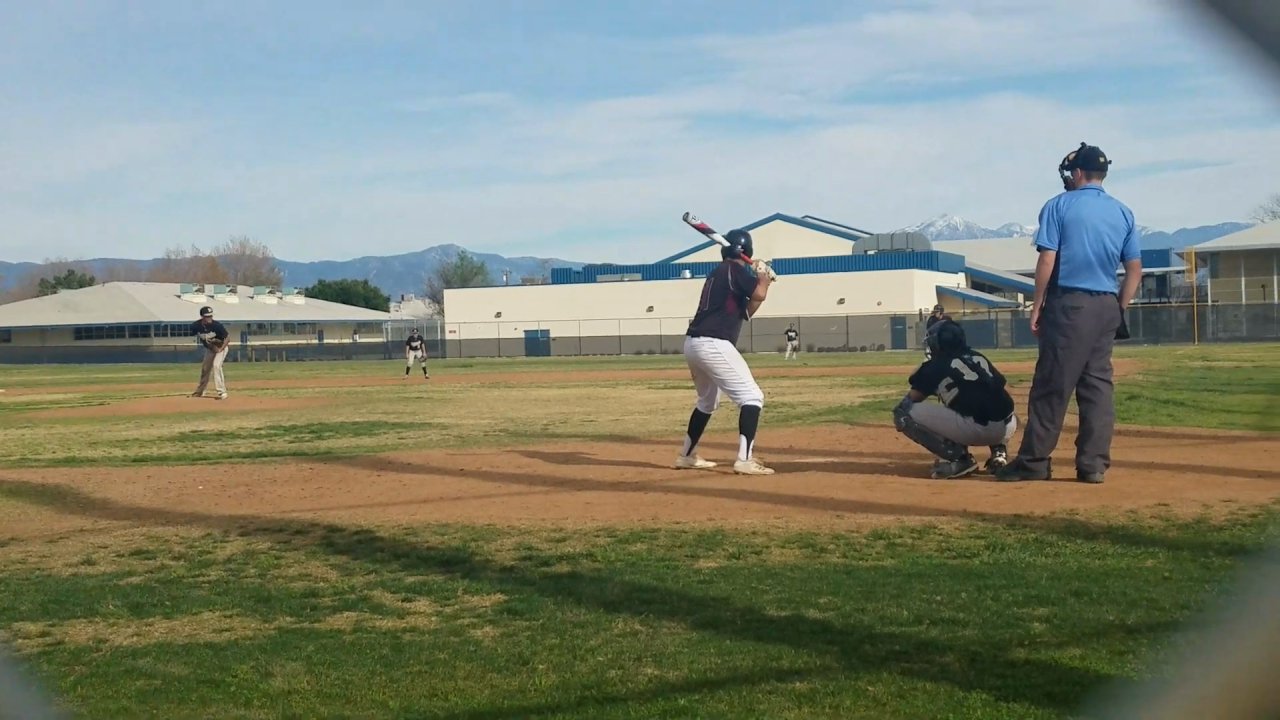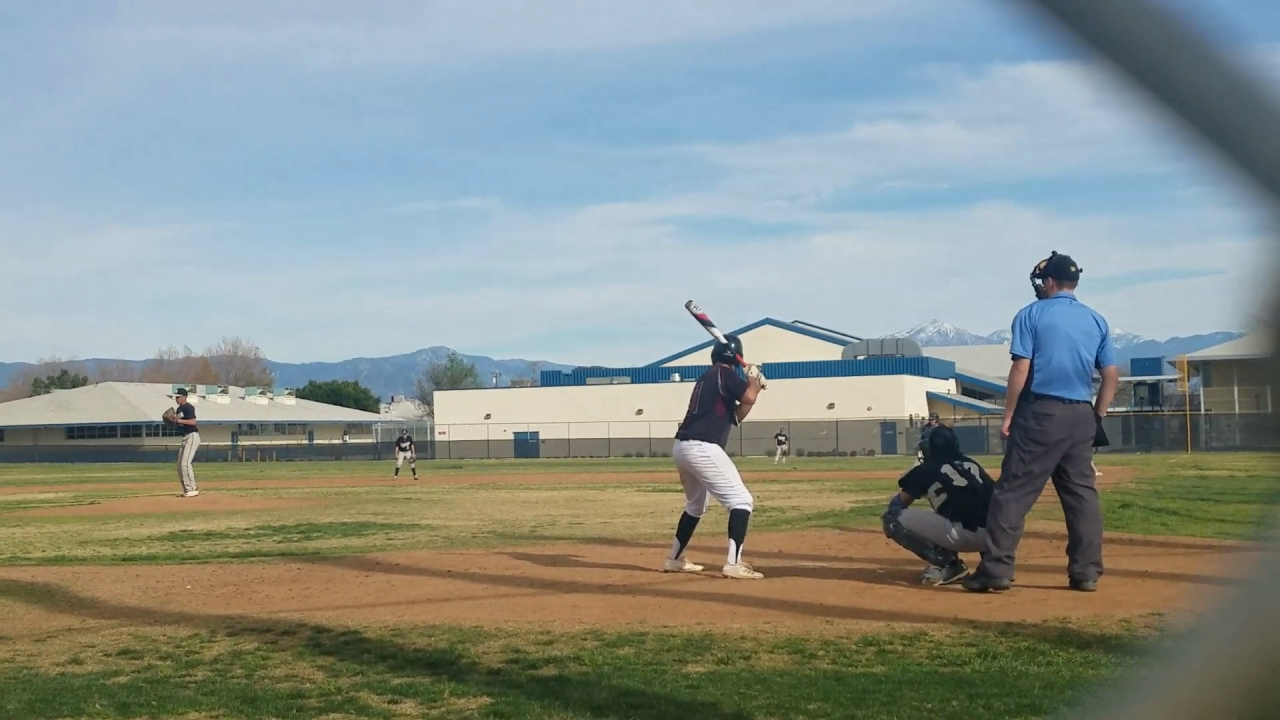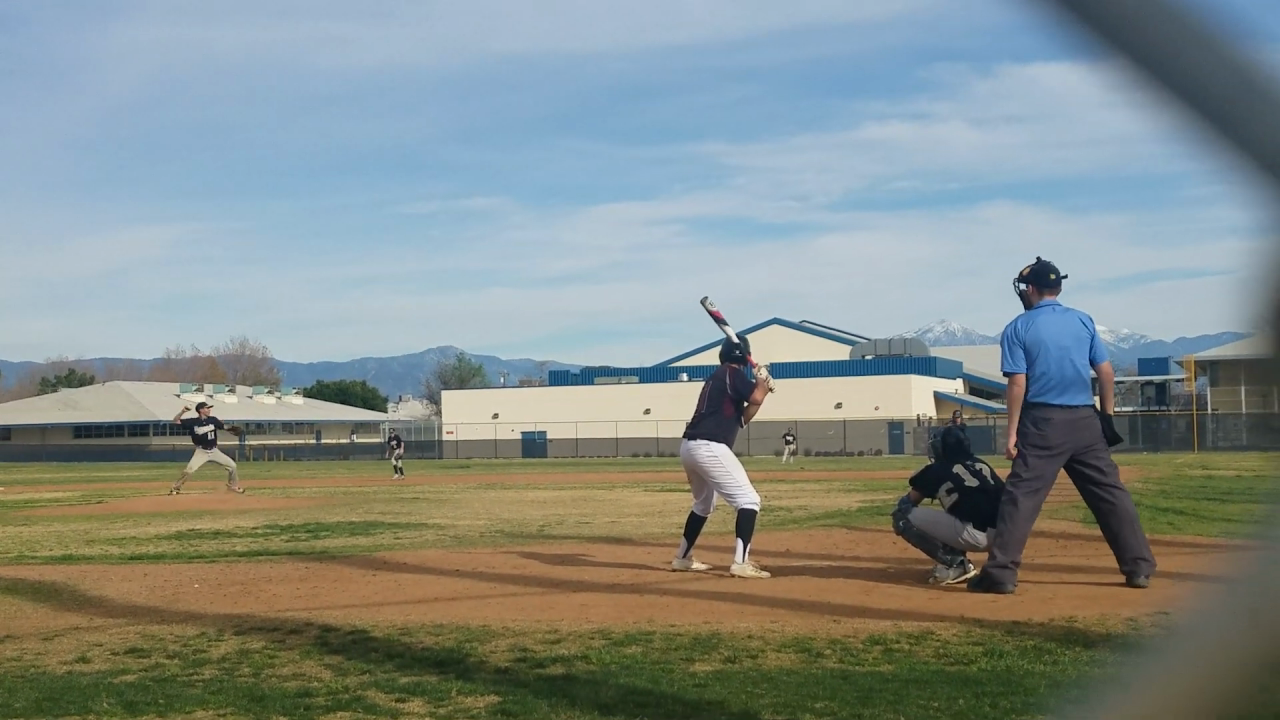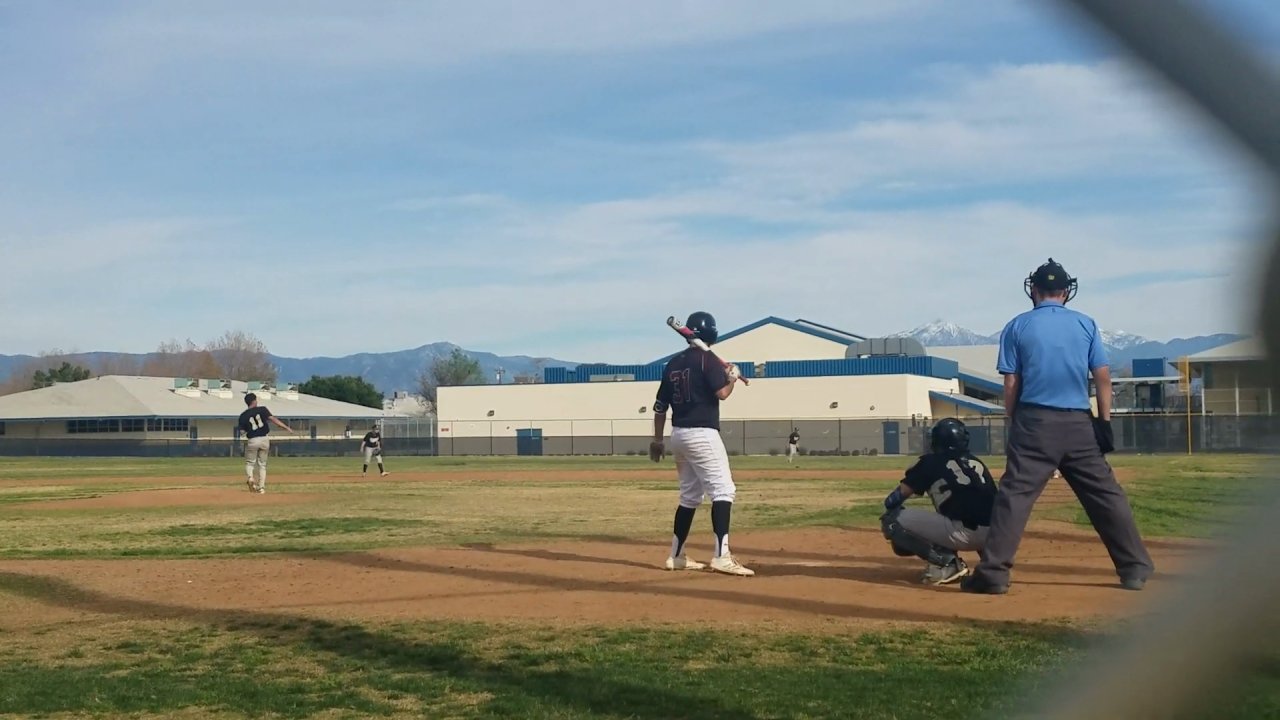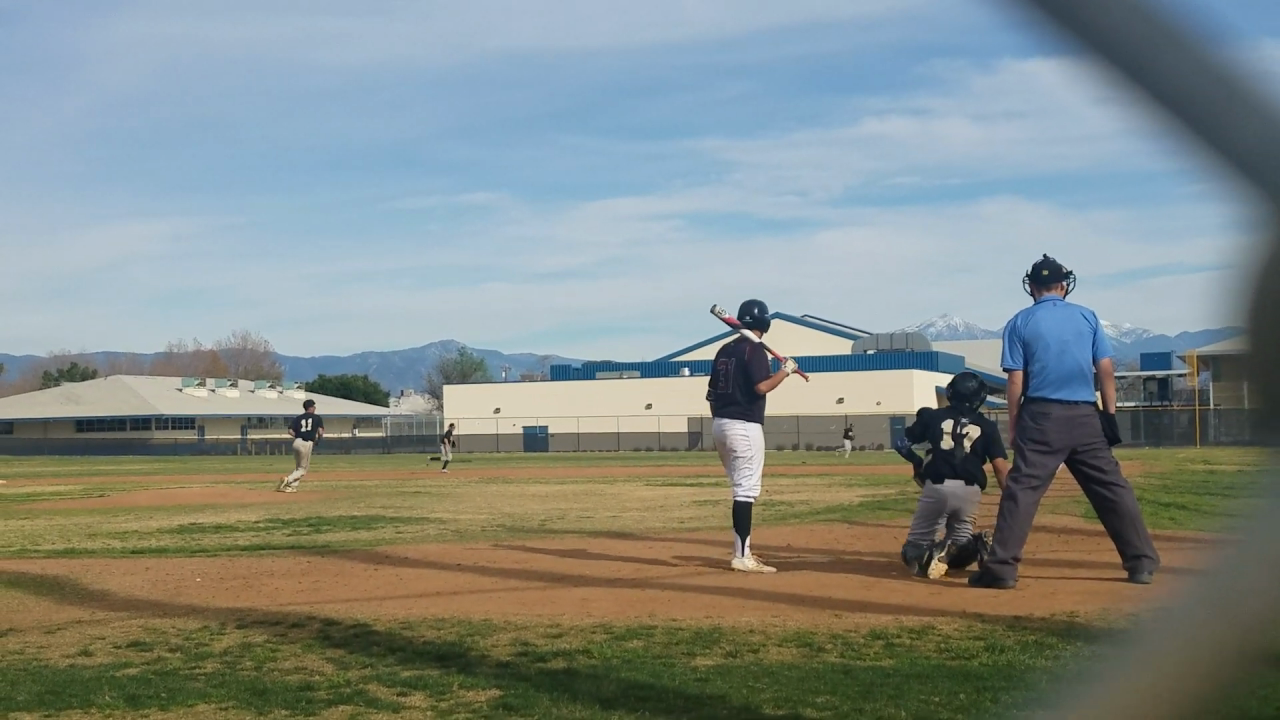
dt=1s
person 1, frame 1
left shoulder: (1059, 205)
right shoulder: (1123, 213)
left elbow: (1047, 261)
right elbow: (1134, 269)
left wrist: (1037, 306)
right wrist: (1118, 309)
left hip: (1068, 304)
right hip: (1106, 306)
left knee: (1052, 384)
right knee: (1098, 384)
left ankle: (1033, 461)
right ankle: (1094, 463)
person 1, frame 2
left shoulder: (1031, 314)
right shoulder: (1096, 320)
left elbow: (1021, 370)
right elbow: (1111, 376)
left wrist: (1008, 414)
right wrist: (1096, 416)
left hip: (1039, 412)
right hip: (1080, 415)
left knee: (1014, 491)
right knee: (1082, 493)
left ankle: (996, 568)
right ankle: (1086, 571)
person 1, frame 3
left shoulder: (1018, 327)
right shoulder: (1084, 321)
left elbow: (1018, 384)
right elbow: (1106, 373)
left wrist: (1012, 433)
right wrist: (1107, 416)
left hip: (1043, 421)
right hip: (1085, 420)
left knee: (1021, 495)
right knee: (1110, 492)
left ankle: (1000, 572)
right ankle: (1139, 567)
person 1, frame 4
left shoulder: (1017, 326)
right shoulder: (1086, 324)
left elbow: (1011, 385)
right elbow: (1103, 376)
left wrist: (1014, 427)
right wrist: (1104, 422)
left hip: (1034, 422)
right hip: (1079, 422)
left knee: (1015, 495)
right knee: (1105, 495)
left ankle: (992, 573)
right ankle: (1135, 569)
person 1, frame 5
left shoulder: (1020, 322)
right shoulder: (1088, 317)
left elbow: (1016, 381)
right elbow: (1106, 369)
left wrist: (1013, 426)
right wrist: (1109, 415)
left hip: (1041, 416)
right hip: (1086, 416)
left knee: (1023, 489)
right knee: (1112, 488)
left ankle: (1000, 568)
right ankle: (1142, 563)
person 2, frame 1
left shoulder: (717, 273)
right shoulder: (734, 269)
left elbow: (746, 311)
right elbow: (760, 294)
left wrist: (763, 280)
right wrist: (761, 276)
left hip: (694, 344)
right hip: (713, 344)
left knee: (707, 401)
right knee: (752, 396)
left ankle: (686, 455)
right ankle: (745, 459)
person 2, frame 2
left shoulder: (707, 377)
right shoulder: (724, 374)
left elbow: (736, 416)
right elbow: (749, 398)
left wrist: (755, 386)
right wrist: (752, 380)
left hip: (683, 447)
right hip: (702, 448)
left knee: (696, 505)
right knee: (741, 500)
left ankle: (675, 559)
right ankle: (733, 564)
person 2, frame 3
left shoulder: (716, 377)
right shoulder: (732, 374)
left elbow: (742, 417)
right elbow: (755, 399)
left wrist: (763, 389)
right wrist: (762, 381)
left hip: (690, 447)
right hip: (709, 448)
left knee: (703, 504)
right knee: (748, 499)
left ankle: (683, 558)
right ankle: (741, 562)
person 2, frame 4
left shoulder: (673, 363)
right shoulder: (706, 359)
left elbow: (660, 405)
right elbow: (721, 393)
left wrist: (657, 439)
right wrist: (733, 376)
left hip: (678, 434)
right hip: (702, 434)
left knee: (689, 496)
right knee: (723, 490)
left ankle: (676, 556)
right ankle: (722, 555)
person 2, frame 5
left shoulder: (724, 351)
right shoulder: (753, 349)
left elbow: (711, 394)
right elbow: (762, 387)
right wrist: (786, 370)
left hip: (721, 425)
right hip: (743, 426)
left knee: (741, 488)
right knee: (747, 489)
left ankle: (739, 552)
right ankle: (743, 557)
person 3, frame 1
left shoulder: (934, 365)
right shoulder: (979, 358)
left elbow: (911, 401)
right elbow: (1004, 394)
left hip: (973, 429)
left knee: (903, 413)
left ankle: (957, 457)
right ankle: (998, 451)
person 3, frame 2
left shoulder: (925, 470)
right shoulder: (971, 464)
left elbow: (897, 505)
right elbow: (992, 497)
left hip: (964, 534)
left knee: (892, 519)
left ankle: (947, 564)
person 3, frame 3
left shoulder: (937, 469)
right shoulder: (982, 465)
left elbow: (905, 504)
left hip: (975, 535)
left knee: (902, 516)
left ankle: (955, 564)
person 3, frame 4
left shoulder: (930, 462)
right shoulder: (976, 462)
left elbow: (892, 501)
left hip: (964, 533)
left knee: (891, 520)
left ankle: (946, 562)
person 3, frame 5
left shoulder: (932, 416)
right shoulder: (986, 426)
left elbow: (901, 445)
right elbow: (1001, 469)
left wrist: (919, 464)
left hip: (937, 488)
right hip: (970, 491)
left knee: (913, 551)
right knee: (957, 557)
left ankle: (932, 551)
right ankle: (976, 547)
